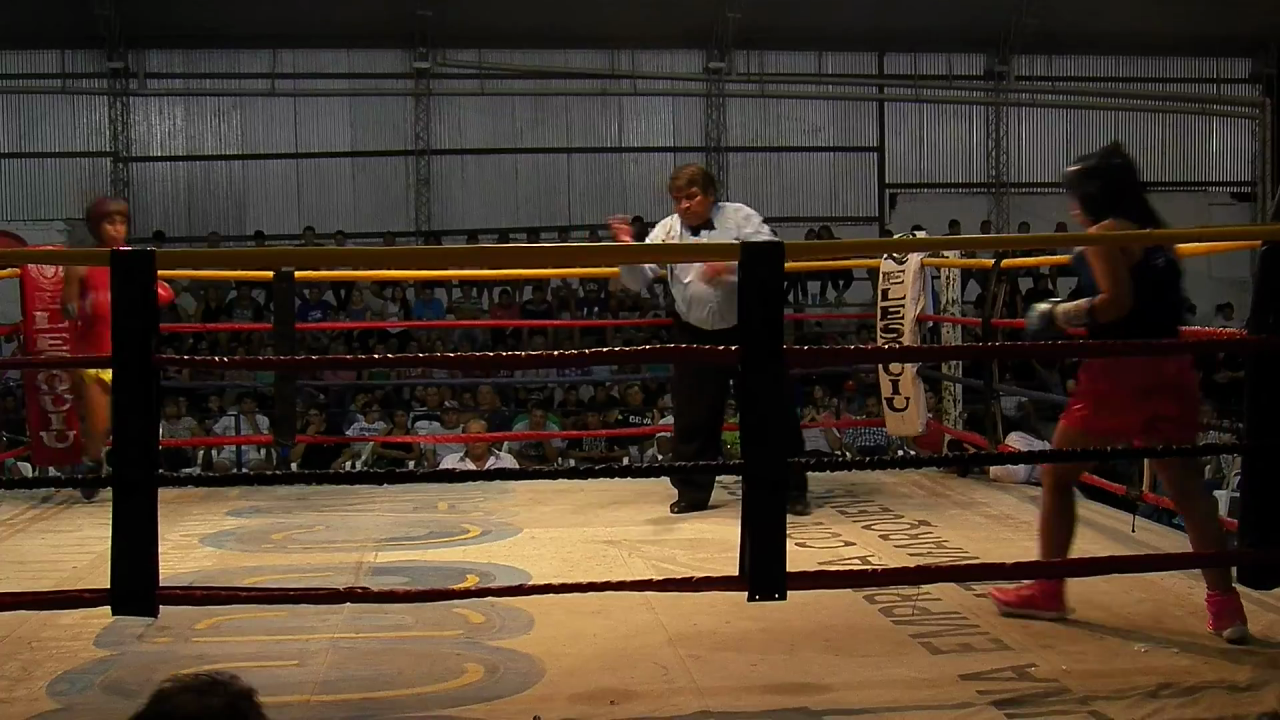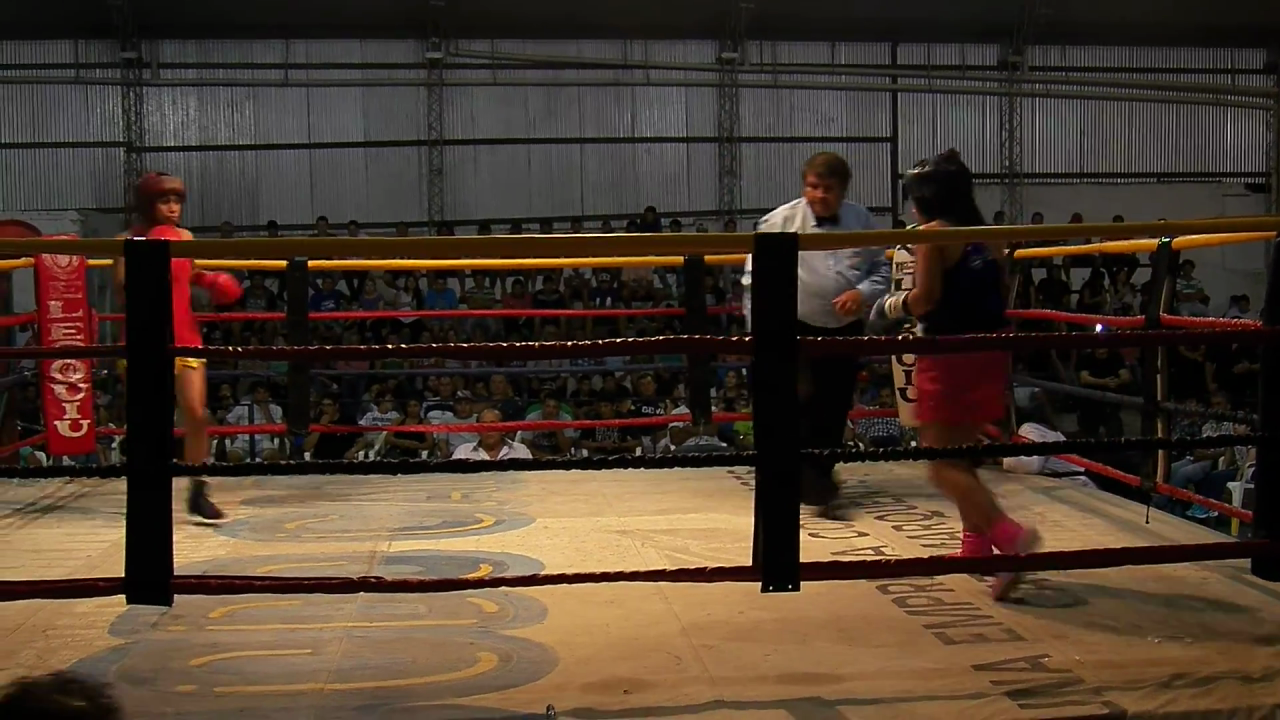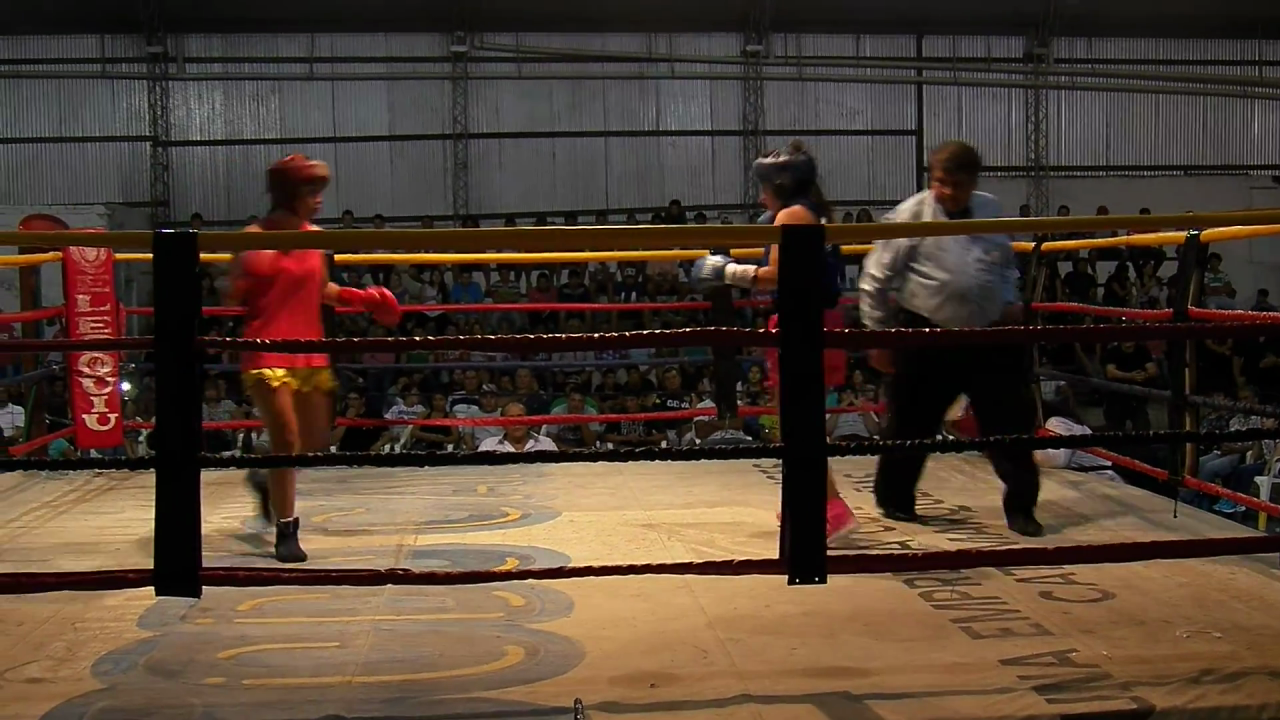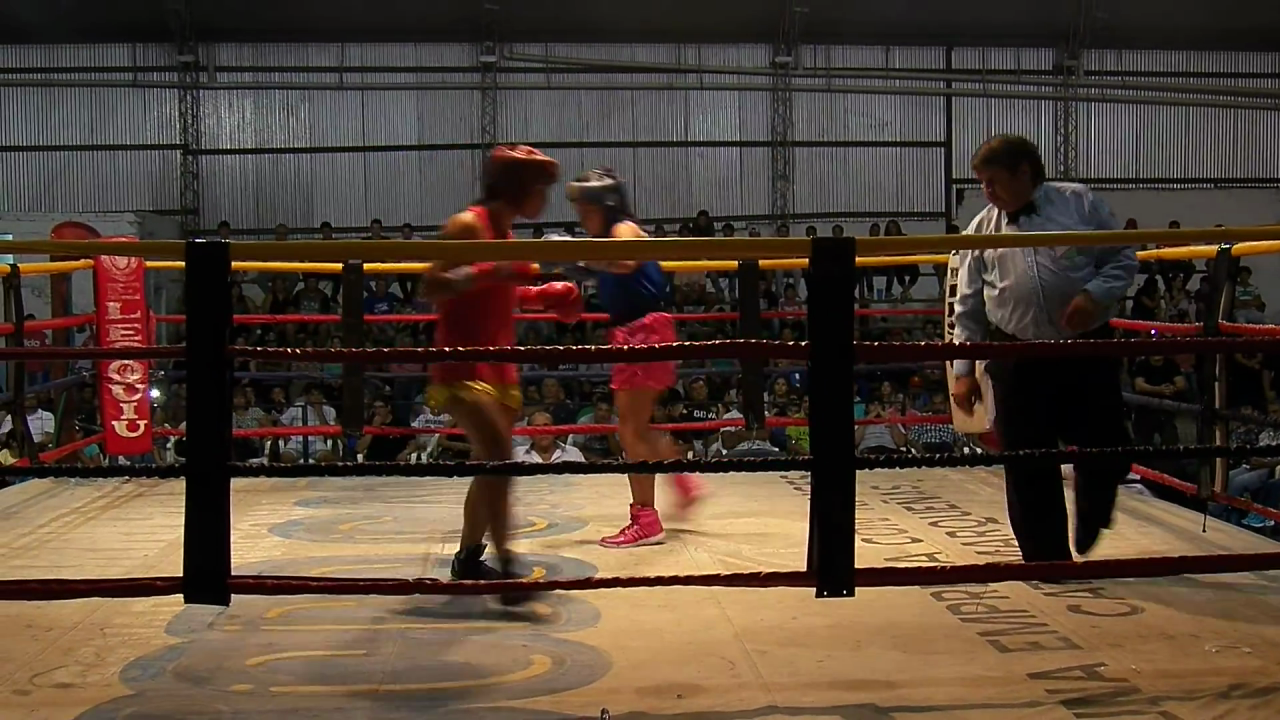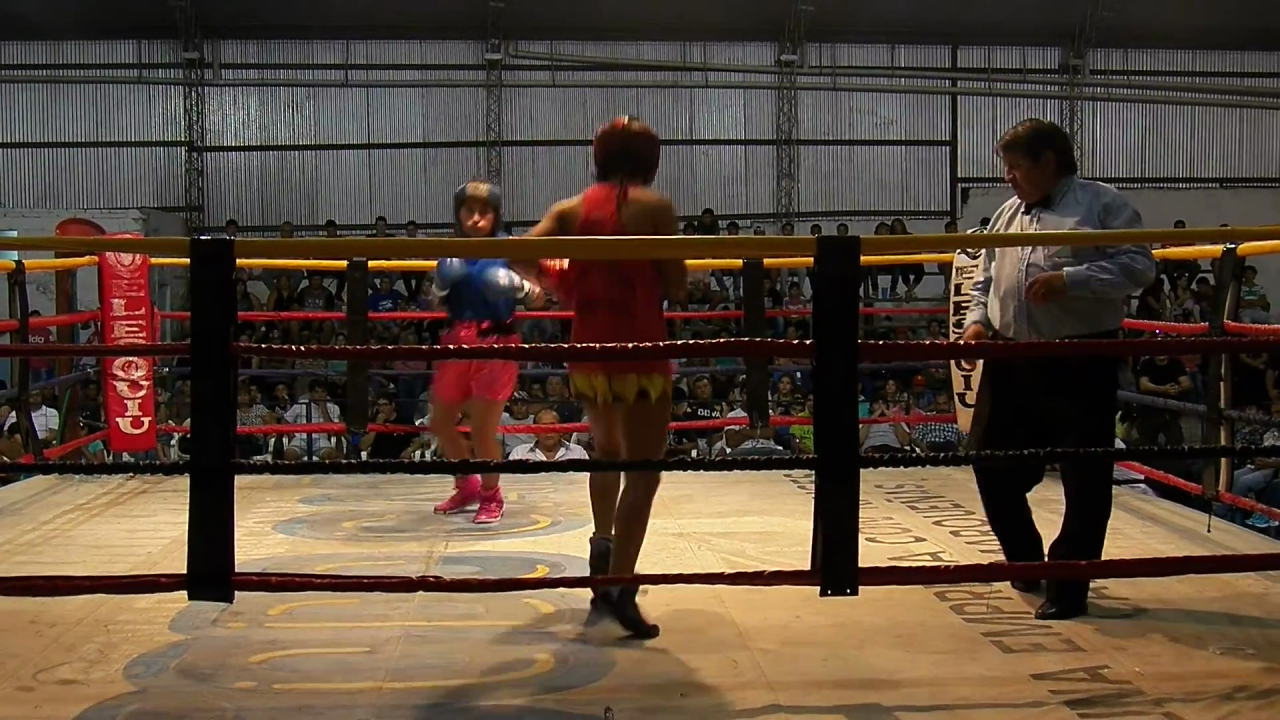
dt=0.7s
person 1, frame 1
left shoulder: (1104, 235)
right shoulder: (1158, 237)
left elbow: (1117, 301)
right elbow: (1164, 304)
left wrist: (1058, 313)
left hip: (1118, 370)
right hip: (1167, 366)
left knee: (1057, 478)
right knee: (1187, 491)
left ankle: (1046, 591)
right ankle: (1226, 607)
person 1, frame 2
left shoulder: (933, 235)
right shoulder: (986, 238)
left elbow: (925, 300)
right elbow: (994, 300)
left wrist: (890, 305)
left hip: (951, 355)
right hip: (989, 351)
left knee: (944, 468)
right knee: (958, 455)
left ankle: (1012, 537)
right ankle: (978, 547)
person 1, frame 3
left shoulder: (792, 215)
right shoulder: (819, 218)
left elbow: (775, 277)
left wrist: (727, 270)
right hip: (824, 321)
left ankle: (835, 510)
person 1, frame 4
left shoulder: (624, 230)
right shoulder: (613, 237)
left elbow: (626, 262)
left hip: (643, 333)
right hip: (639, 334)
left knee: (629, 430)
right knee: (636, 426)
left ankle: (646, 521)
right ankle: (683, 481)
person 1, frame 5
right shoulder: (452, 252)
left elbow: (538, 293)
right elbow: (442, 306)
left wrist: (521, 289)
right wrist: (441, 286)
left hip: (496, 344)
right hip: (457, 342)
left knee: (482, 432)
right knee: (441, 425)
left ankle: (492, 497)
right ankle: (467, 487)
person 2, frame 1
left shoulder: (741, 217)
right shoulder: (665, 231)
right elbow: (637, 280)
left wrist: (732, 266)
right wrist: (628, 249)
right hip: (695, 335)
right knee: (693, 417)
left ankle: (792, 490)
right ankle: (692, 491)
person 2, frame 2
left shoulder: (862, 221)
right shoulder: (781, 220)
left elbow: (882, 271)
right elbow: (754, 278)
left wrist: (863, 293)
left hip: (844, 331)
right hip: (794, 329)
left knee: (833, 413)
right knee: (806, 403)
left ankle: (813, 485)
right ankle: (819, 490)
person 2, frame 3
left shoulder: (990, 210)
right shoulder: (907, 217)
left elbow: (1007, 266)
right elbow: (876, 283)
left wrist: (1011, 302)
left knee: (1010, 418)
right knee: (911, 423)
left ankle: (1021, 508)
right ankle: (893, 498)
person 2, frame 4
left shoulder: (1080, 203)
right shoulder: (981, 230)
left elbow: (1123, 258)
right elbow: (967, 307)
left wrist: (1095, 294)
right wrist: (963, 369)
right hip: (1016, 358)
left knee: (1106, 445)
right knee: (1027, 459)
left ankle: (1089, 518)
right ankle: (1046, 554)
person 2, frame 5
left shoulder: (1103, 204)
right shoulder: (1008, 214)
left elbow: (1137, 264)
right elbow: (985, 281)
left wrist: (1070, 280)
right wrist: (977, 318)
left hip: (1081, 361)
right hip: (1010, 360)
left knee: (1084, 477)
right knee: (994, 464)
left ankle: (1067, 585)
right ankle: (1026, 561)
person 3, frame 1
right shoulder: (80, 266)
left elbow: (154, 303)
right elbow: (67, 308)
left wrist: (160, 297)
right wrist: (88, 307)
right hip: (93, 353)
right knee: (97, 425)
right ankle: (92, 463)
person 3, frame 2
left shoulder: (185, 238)
right elbow: (123, 285)
left wrist: (216, 280)
left hip: (185, 339)
left knee: (196, 415)
left ankle: (198, 492)
person 3, frame 3
left shoulder: (316, 237)
right shoulder: (255, 238)
right elbow: (232, 297)
left wrist: (362, 298)
right wrist: (246, 276)
left hip: (309, 352)
right hip: (266, 354)
left knee: (315, 443)
right knee: (285, 442)
left ankle: (264, 479)
right ankle: (286, 530)
person 3, frame 4
left shoulder: (504, 233)
right shoulder: (468, 226)
right elbow: (436, 289)
left wrist: (542, 295)
right wrist: (491, 270)
left hip: (497, 366)
right hip: (464, 368)
left knee: (493, 464)
right knee: (499, 460)
left ankle: (469, 556)
right ankle: (504, 569)
person 3, frame 5
left shoulder: (572, 208)
right shoulder: (655, 207)
right elbow: (674, 286)
left wrist: (556, 273)
left hip: (590, 351)
right hip: (640, 353)
left knee: (608, 452)
right knee: (642, 473)
left ankle: (601, 549)
right ankle: (617, 589)
